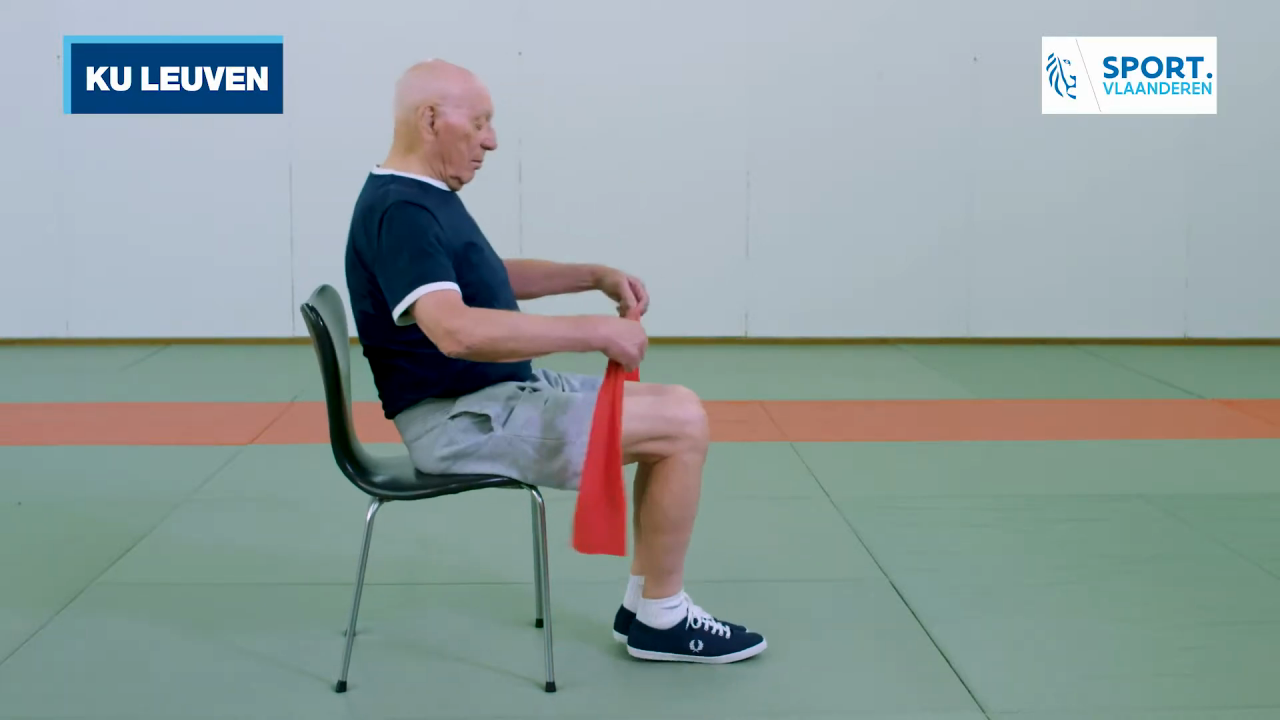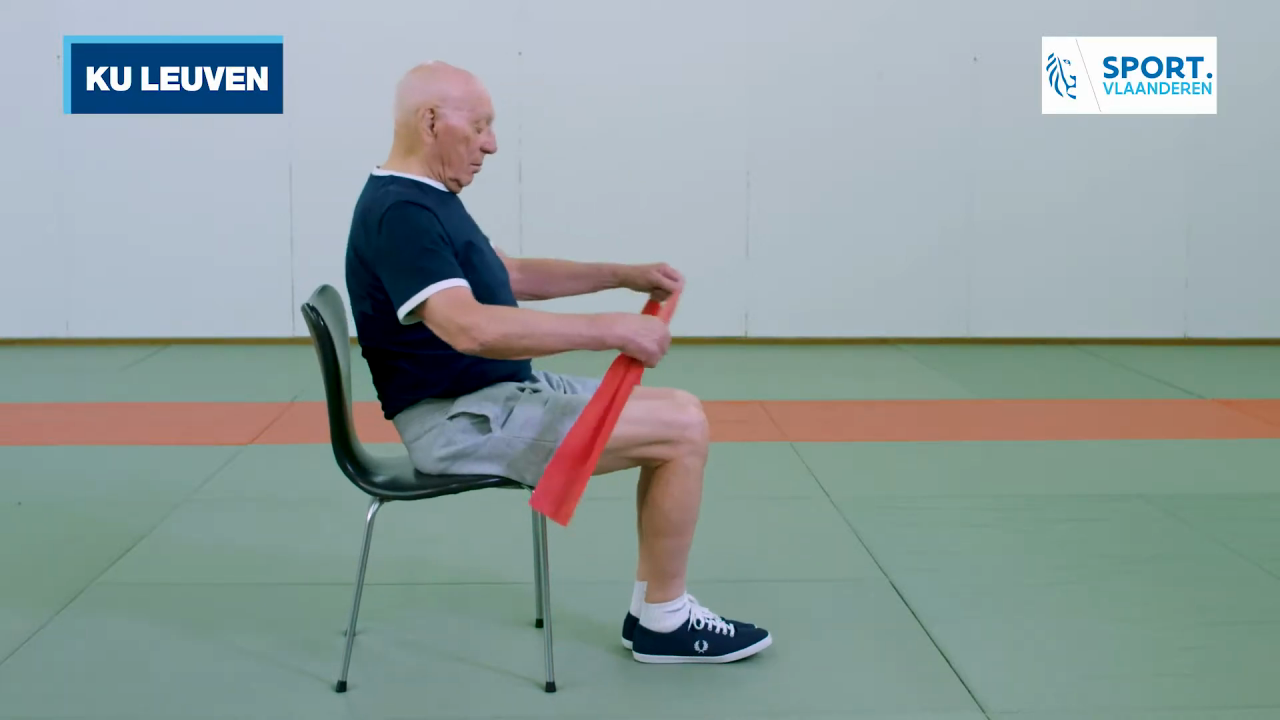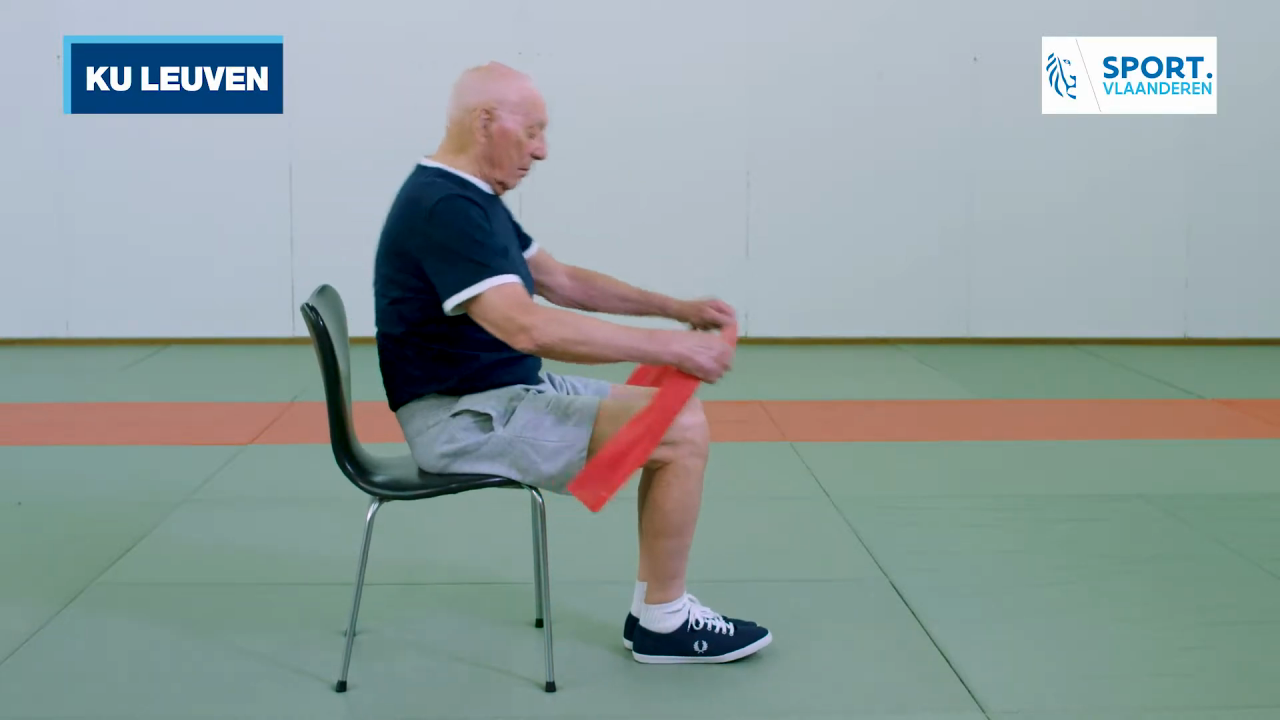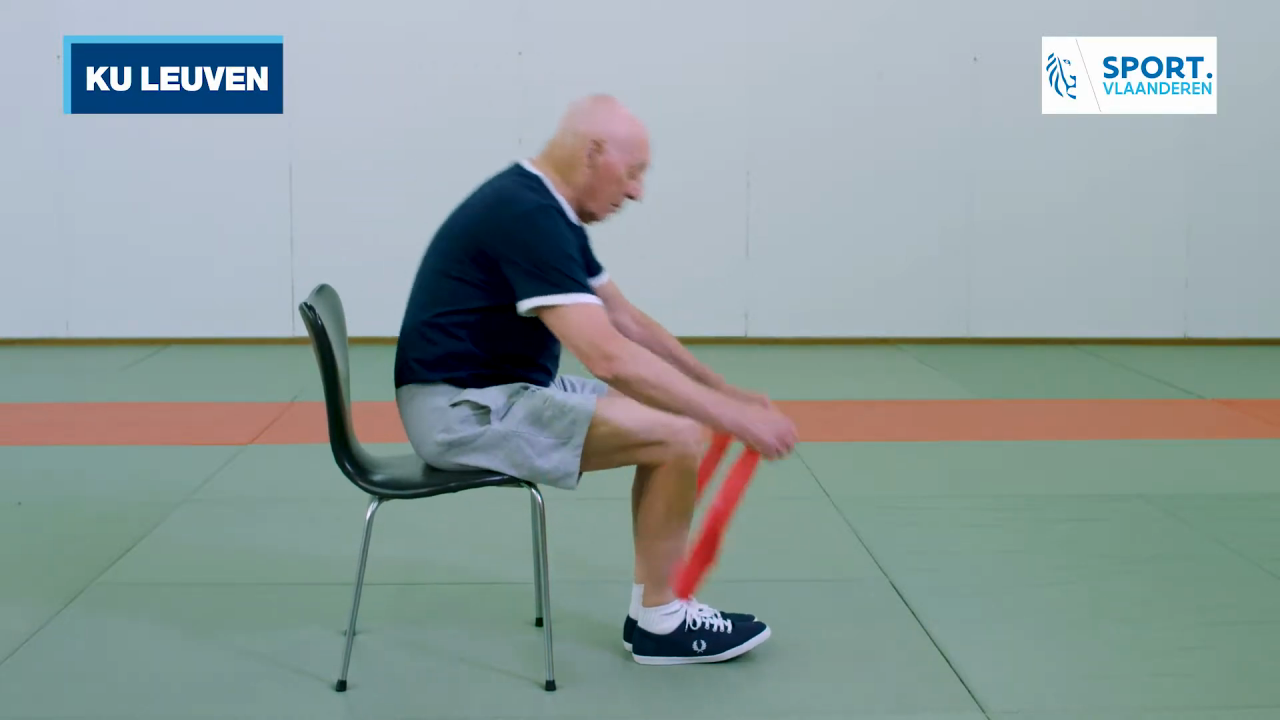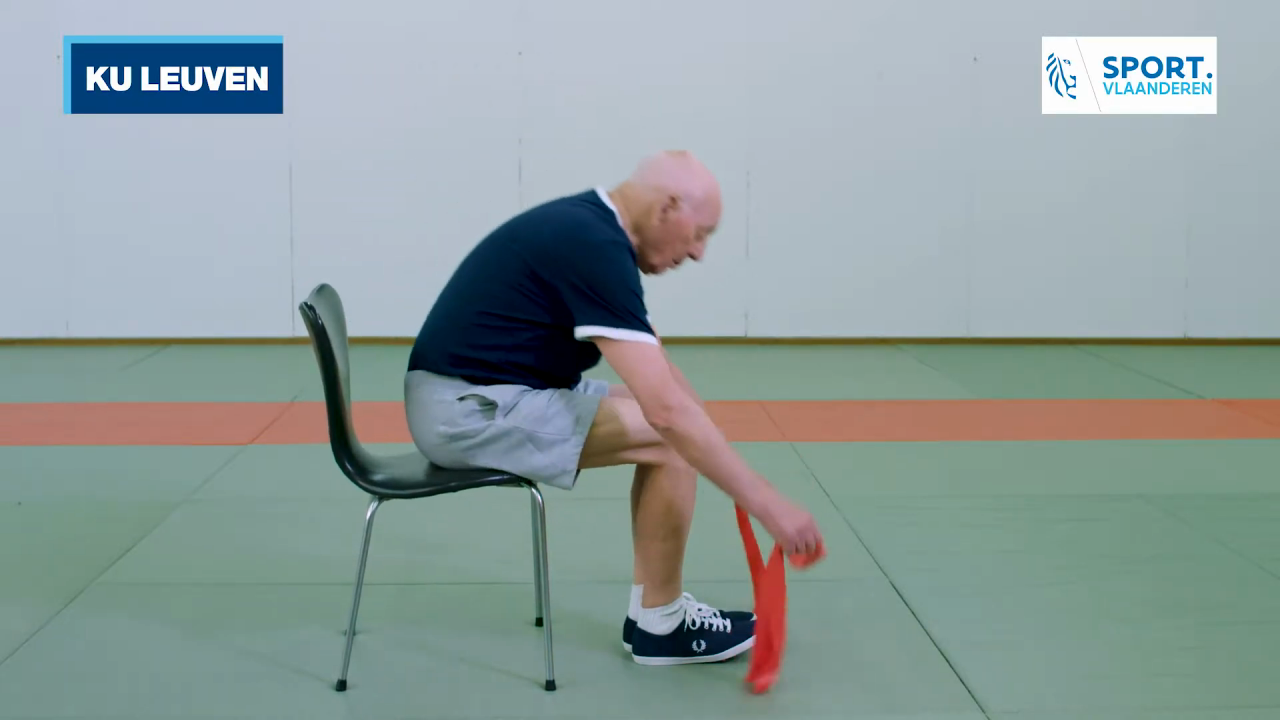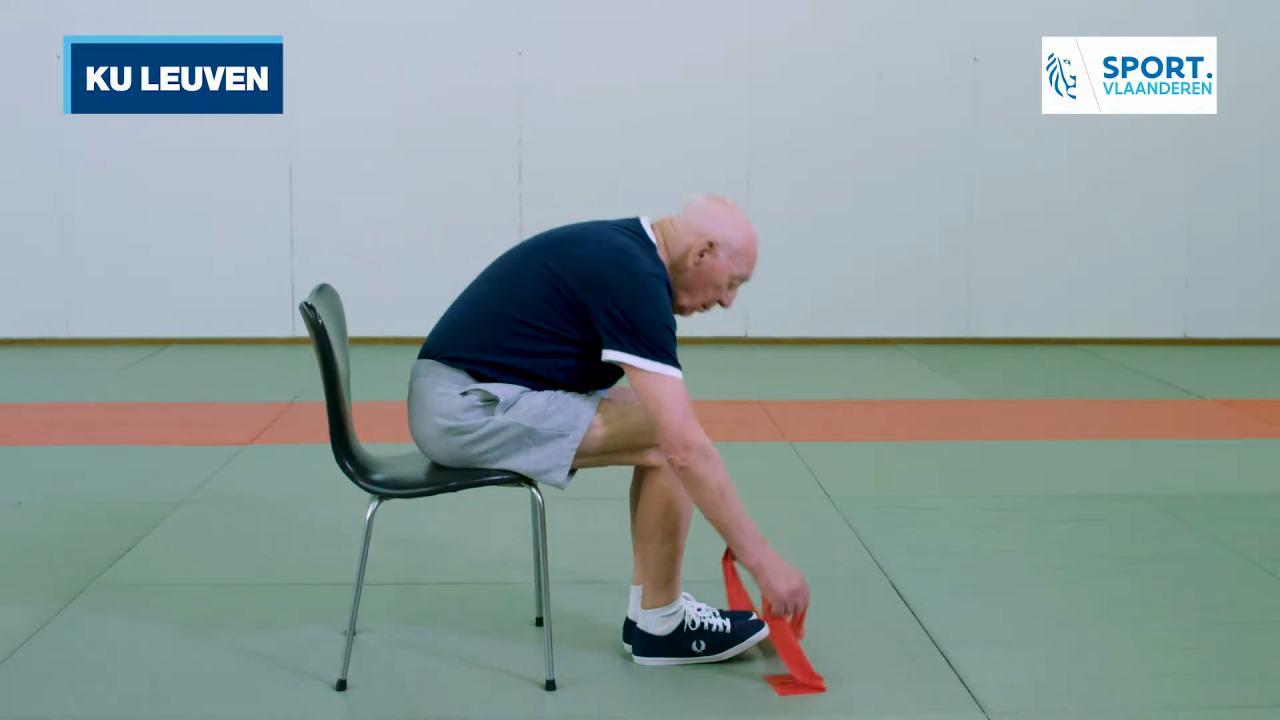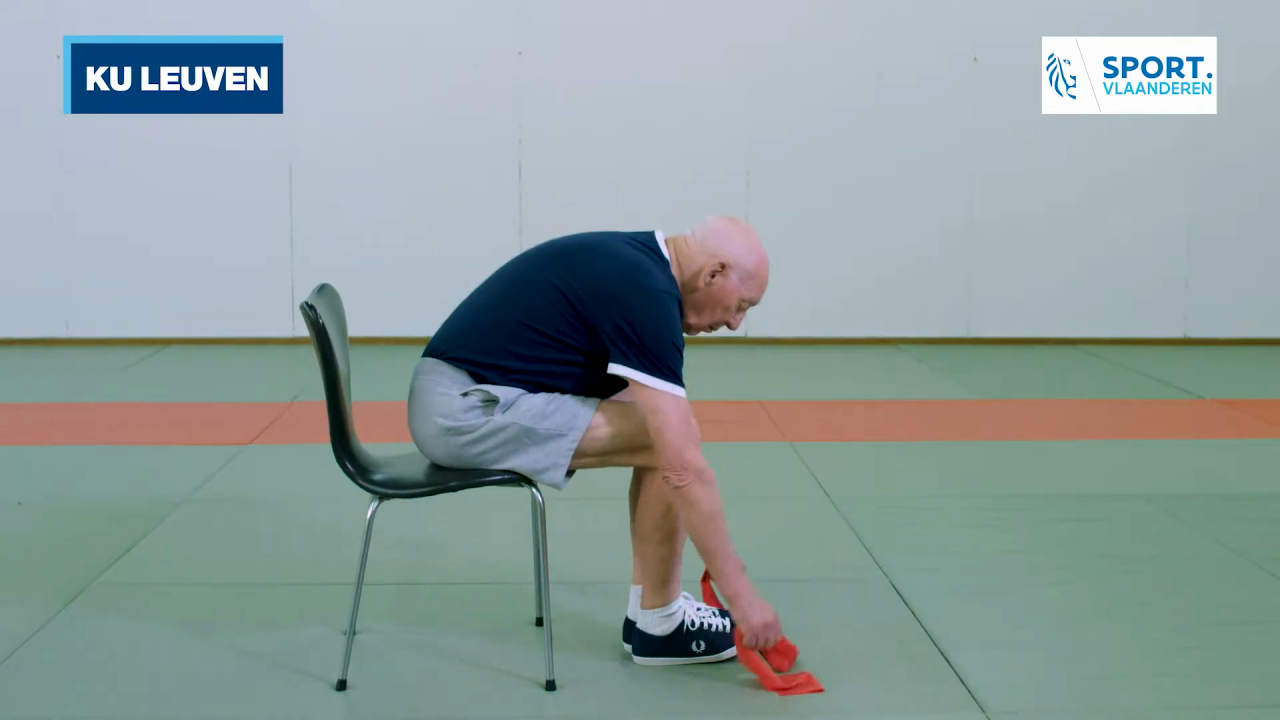
dt=0.2s
person 1, frame 1
left shoulder: (423, 196)
right shoulder: (400, 211)
left elbow: (495, 279)
right elbow: (457, 332)
left wrist: (596, 275)
right wrist: (594, 330)
left hip: (497, 393)
right hip: (462, 421)
left knee: (679, 407)
right knee: (682, 428)
left ankle: (648, 604)
right ankle: (661, 618)
person 1, frame 2
left shoulder: (425, 199)
right shoulder: (400, 214)
left elbow: (511, 275)
right elbow: (470, 329)
left wrist: (624, 274)
right wrist: (613, 329)
left hip: (496, 394)
right hip: (461, 421)
left knee: (679, 410)
right knee: (682, 430)
left ankle: (655, 607)
right ankle: (663, 620)
person 1, frame 3
left shoulder: (468, 196)
right shoulder: (444, 209)
left elbow: (563, 281)
right elbow: (530, 328)
left wrist: (674, 307)
right wrist: (670, 345)
left hip: (496, 395)
right hip: (465, 420)
left knee: (677, 412)
right knee: (684, 433)
left ankle: (658, 607)
right ankle: (663, 620)
person 1, frame 4
left shoulder: (540, 206)
right shoulder: (526, 217)
left elbow: (623, 318)
right elbow: (609, 356)
left wrist: (717, 386)
right wrist: (734, 418)
left hip: (488, 393)
right hip: (464, 412)
left knee: (678, 420)
right knee: (674, 436)
left ankle: (655, 606)
right ankle: (661, 622)
person 1, frame 5
left shoulder: (591, 230)
right shoulder: (595, 250)
left elbow: (658, 386)
right elbow: (670, 407)
right wrist: (766, 502)
left hip: (471, 399)
right hip: (466, 409)
left knee: (669, 436)
right knee: (667, 437)
left ankle: (658, 608)
right ankle: (660, 624)
person 1, frame 6
left shoulder: (623, 252)
right shoulder: (634, 279)
right elbow: (686, 448)
right wrist: (763, 562)
left hip: (468, 397)
right hip: (466, 408)
left knee: (664, 434)
right knee: (667, 440)
left ankle: (656, 610)
right ankle: (660, 624)
person 1, frame 7
left shoulder: (635, 261)
right shoulder: (646, 292)
right elbow: (682, 468)
right wrist: (741, 591)
left hip: (468, 396)
right hip: (466, 409)
left knee: (667, 430)
right knee: (671, 440)
left ankle: (655, 608)
right ankle: (660, 623)
